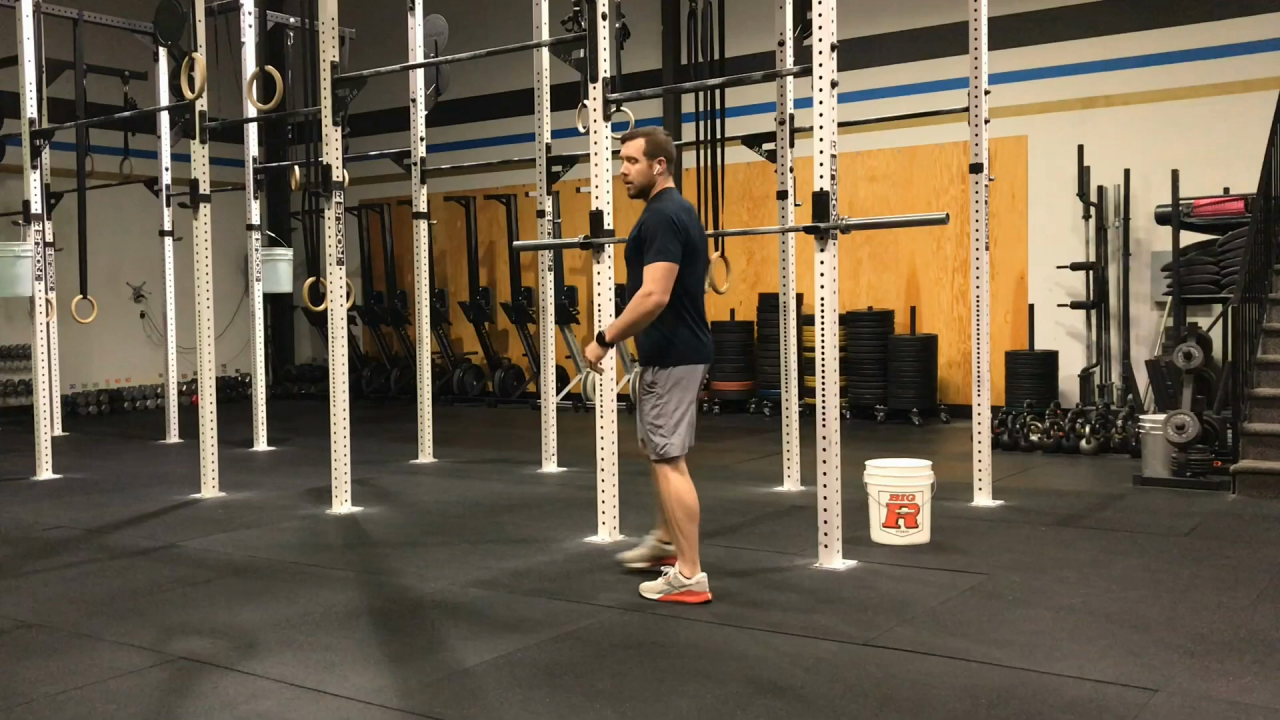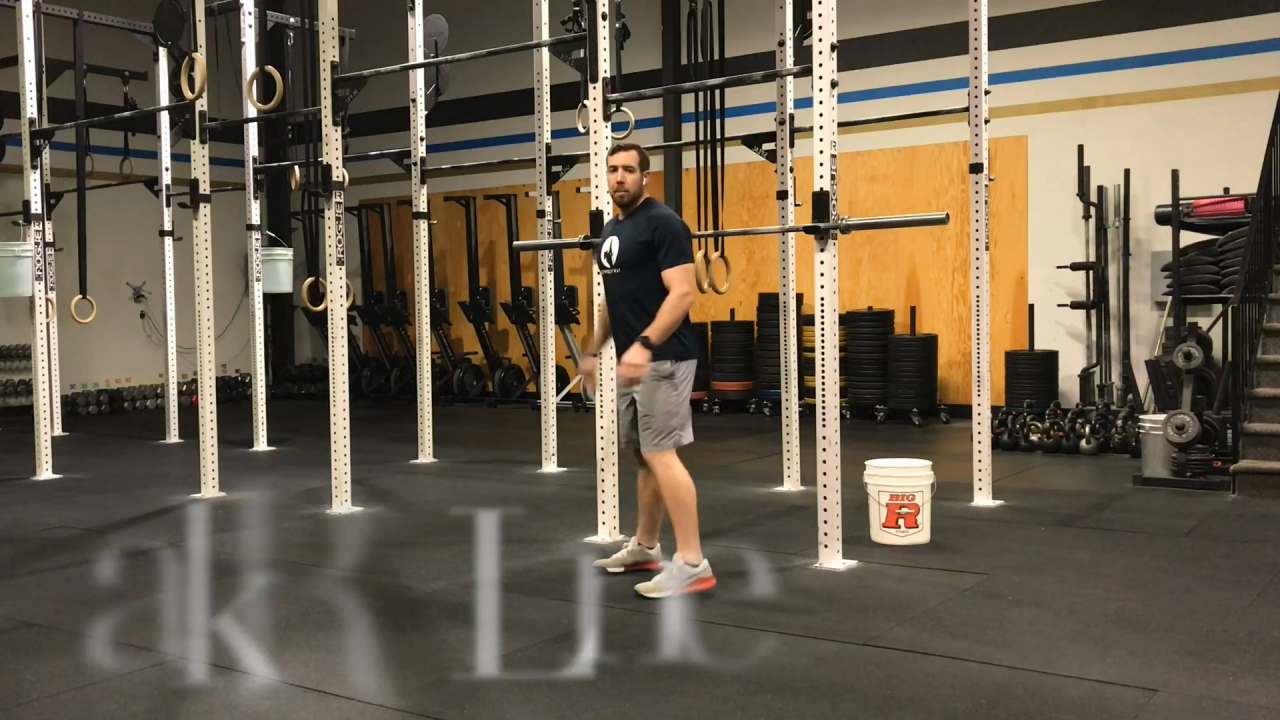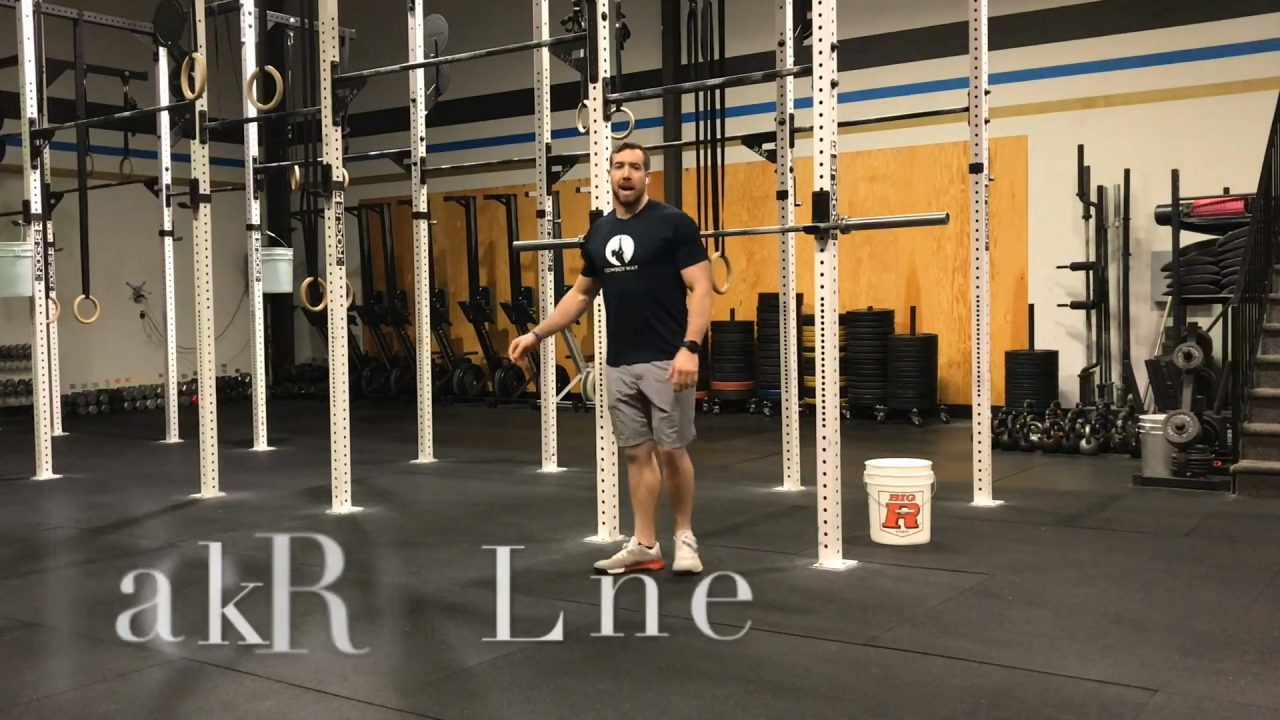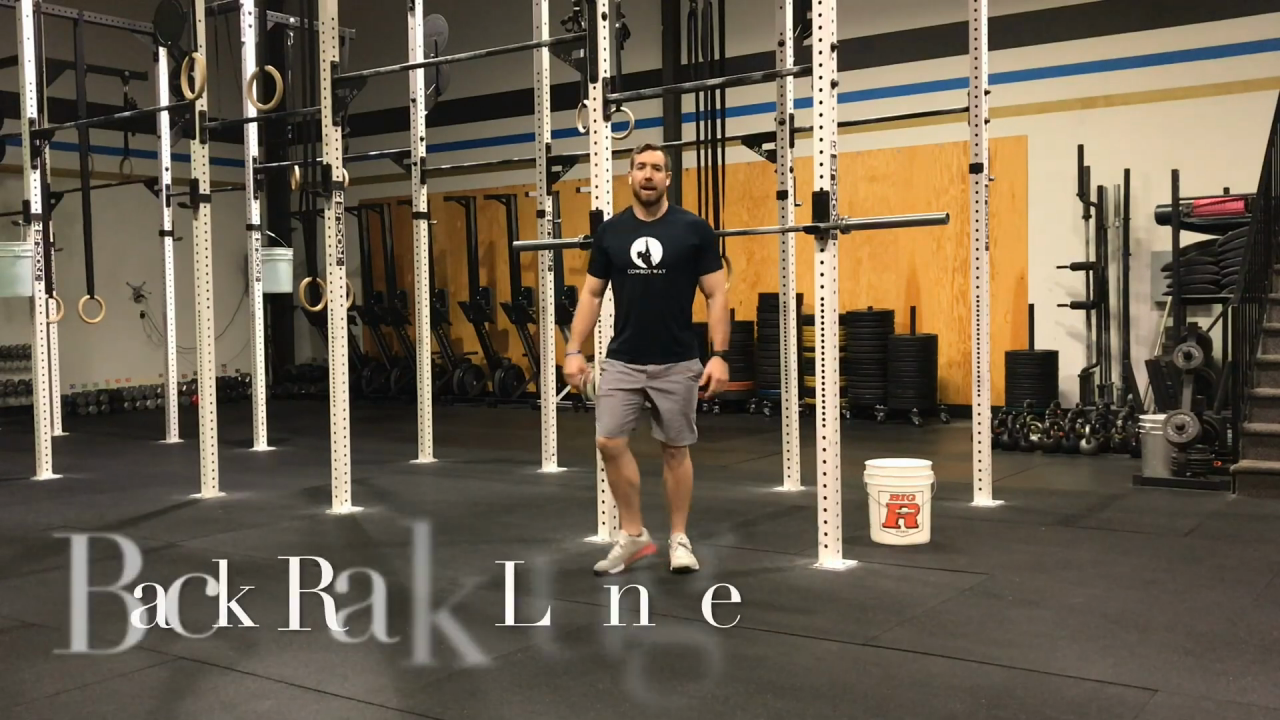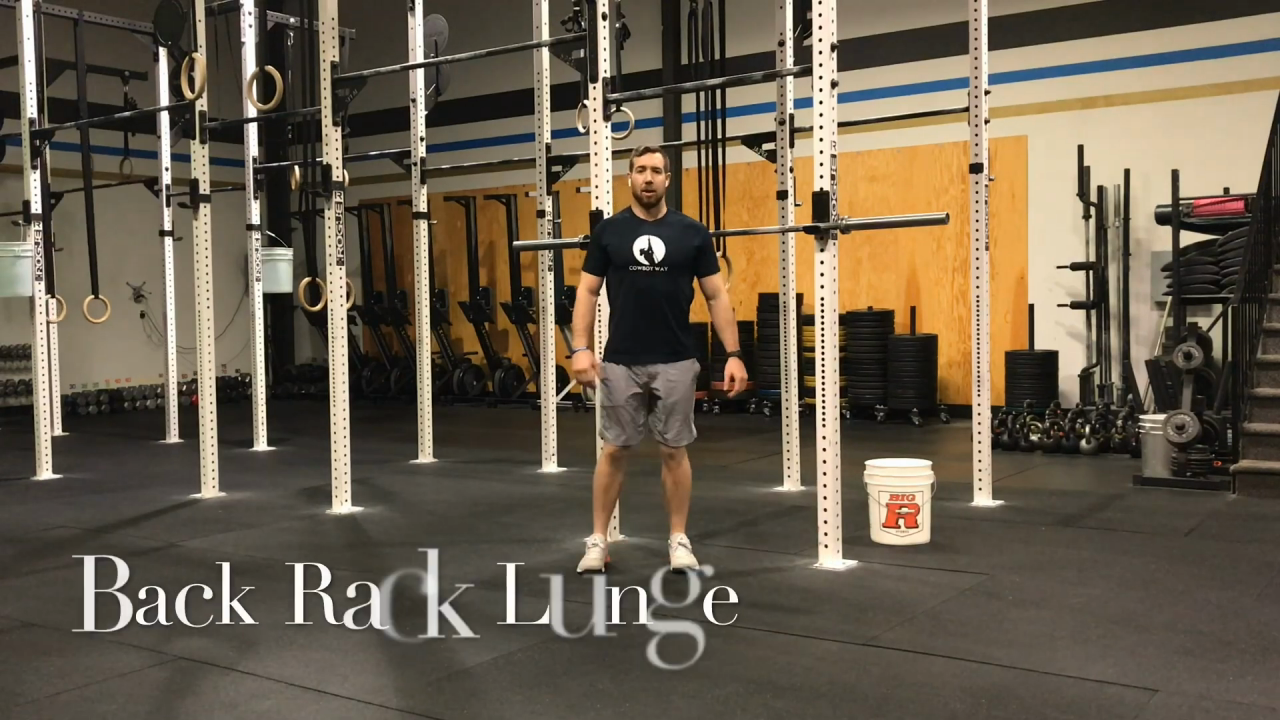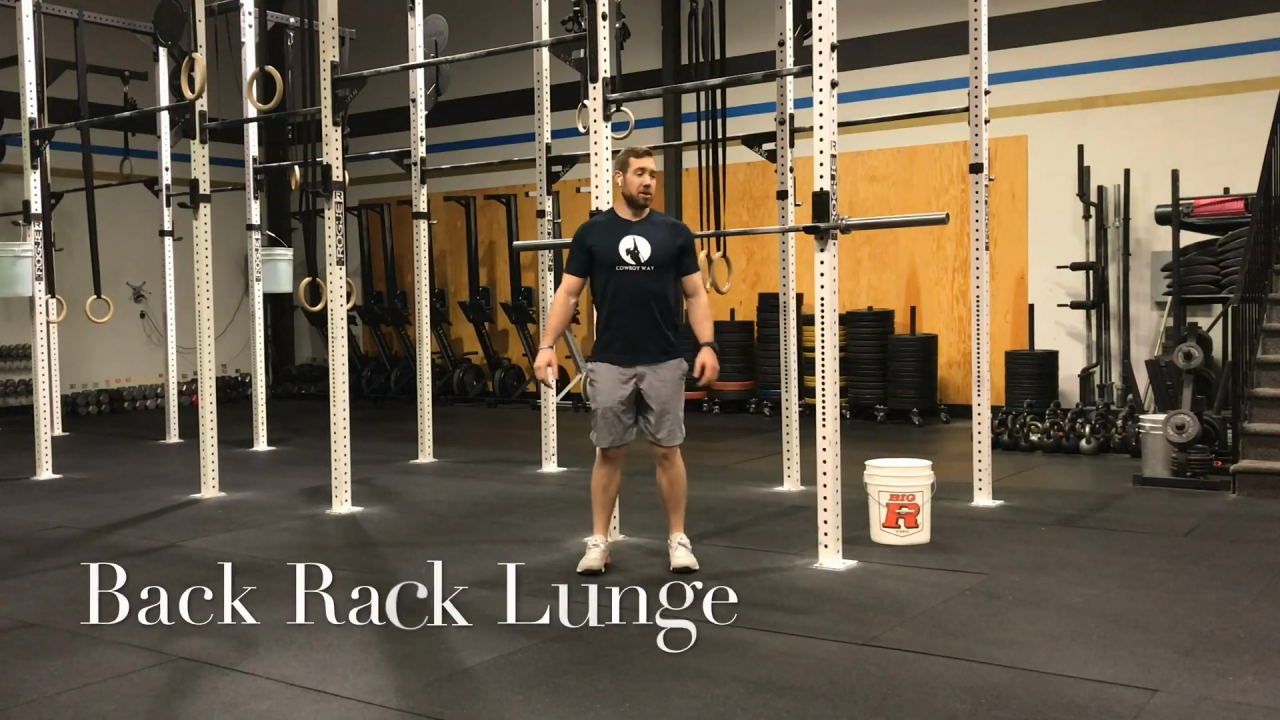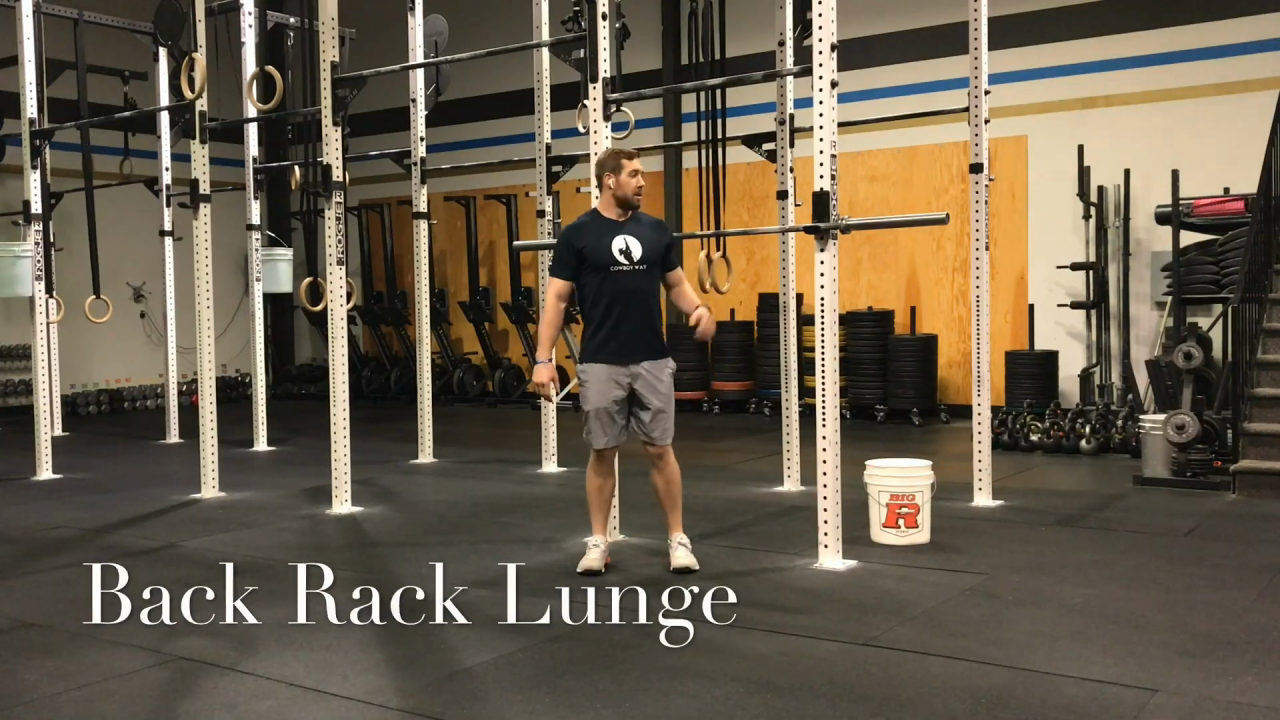
dt=0.3s
person 1, frame 1
left shoulder: (662, 215)
right shoulder: (672, 212)
left elbow: (655, 296)
left wrist: (604, 341)
left hip: (670, 359)
right hip: (674, 354)
left knee: (667, 462)
right knee: (661, 452)
left ankle: (689, 575)
right ankle: (666, 539)
person 1, frame 2
left shoulder: (663, 223)
right shoulder: (612, 229)
left elbow: (681, 294)
left wrist: (646, 345)
right wrist: (592, 349)
left hip: (663, 360)
right hip: (634, 362)
left knee: (660, 455)
right knee: (643, 456)
left ankle: (691, 564)
right ankle: (644, 546)
person 1, frame 3
left shoulder: (674, 223)
right shoulder: (600, 233)
left elbow: (701, 288)
right elbow: (581, 294)
left wrist: (691, 348)
right wrist: (536, 334)
left hip: (666, 360)
right hip: (621, 363)
left knee: (671, 451)
right knee: (637, 453)
left ankle: (684, 536)
right ankle: (644, 545)
person 1, frame 4
left shoulder: (694, 230)
right shoulder: (610, 232)
left elbow: (717, 294)
right elbow: (592, 294)
left wrist: (718, 355)
right wrist: (573, 350)
left hip: (676, 363)
right hip: (622, 360)
left knee: (675, 449)
right knee: (609, 442)
left ankle: (679, 538)
right ankle: (633, 536)
person 1, frame 5
left shoulder: (692, 233)
right shoulder: (608, 231)
left elbow: (717, 297)
right elbow: (587, 292)
left wrist: (733, 354)
right wrist: (580, 347)
left hip: (675, 362)
right hip: (620, 363)
left knee: (674, 451)
right knee: (614, 451)
left ankle: (678, 539)
right ankle: (598, 539)
person 1, frame 6
left shoulder: (674, 232)
right shoulder: (592, 233)
left elbow: (695, 294)
right elbow: (568, 293)
left wrist: (707, 345)
right wrist: (547, 345)
left hip: (664, 363)
right hip: (609, 363)
left knee: (667, 450)
right knee: (609, 452)
left ankle: (678, 539)
right ankle: (599, 540)
person 1, frame 7
left shoulder: (657, 230)
right shoulder: (578, 234)
left elbow: (677, 285)
right elbow: (555, 299)
left wrist: (699, 309)
right wrist: (543, 358)
left hip: (653, 361)
right hip: (600, 364)
left knee: (659, 449)
right knee: (602, 451)
left ankle: (678, 539)
right ankle: (598, 541)
